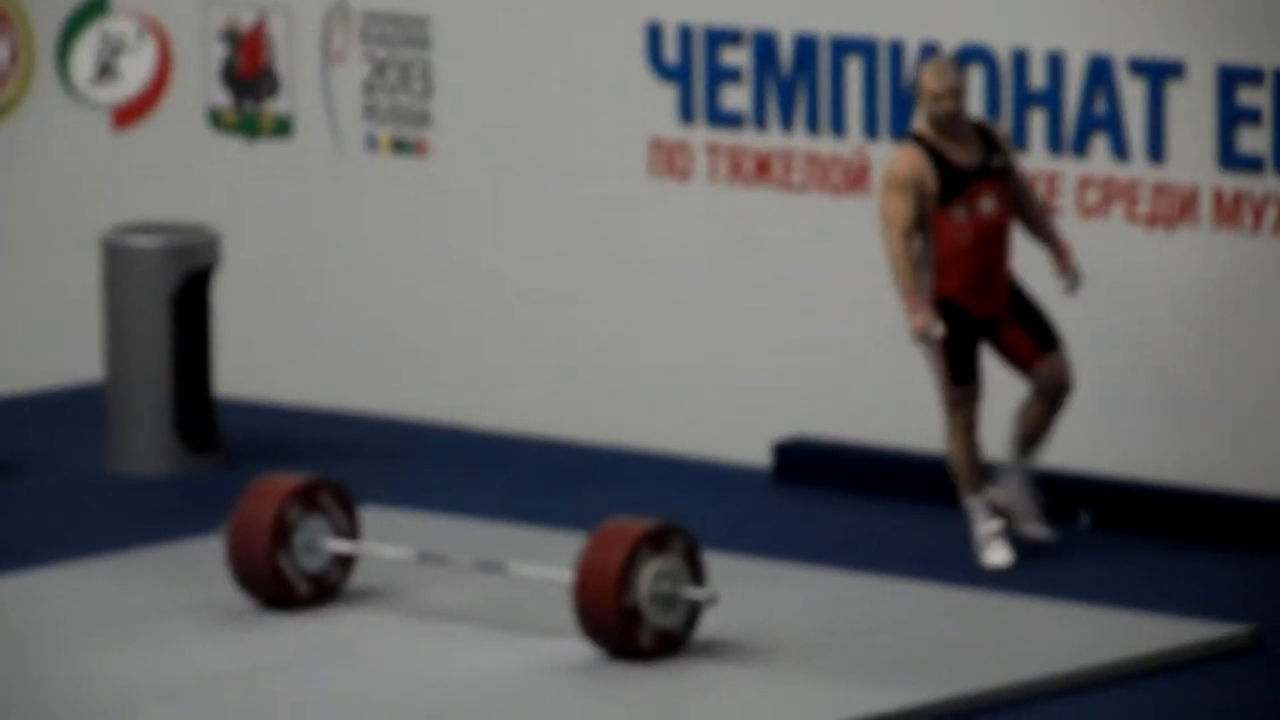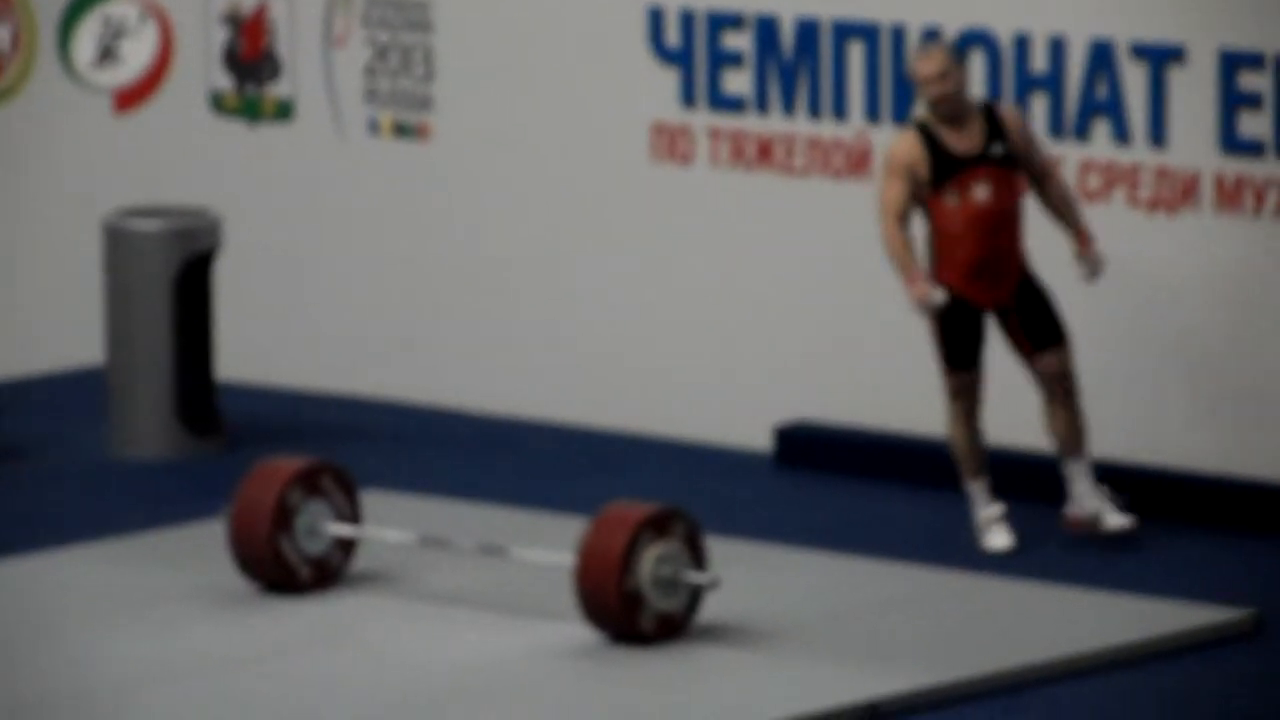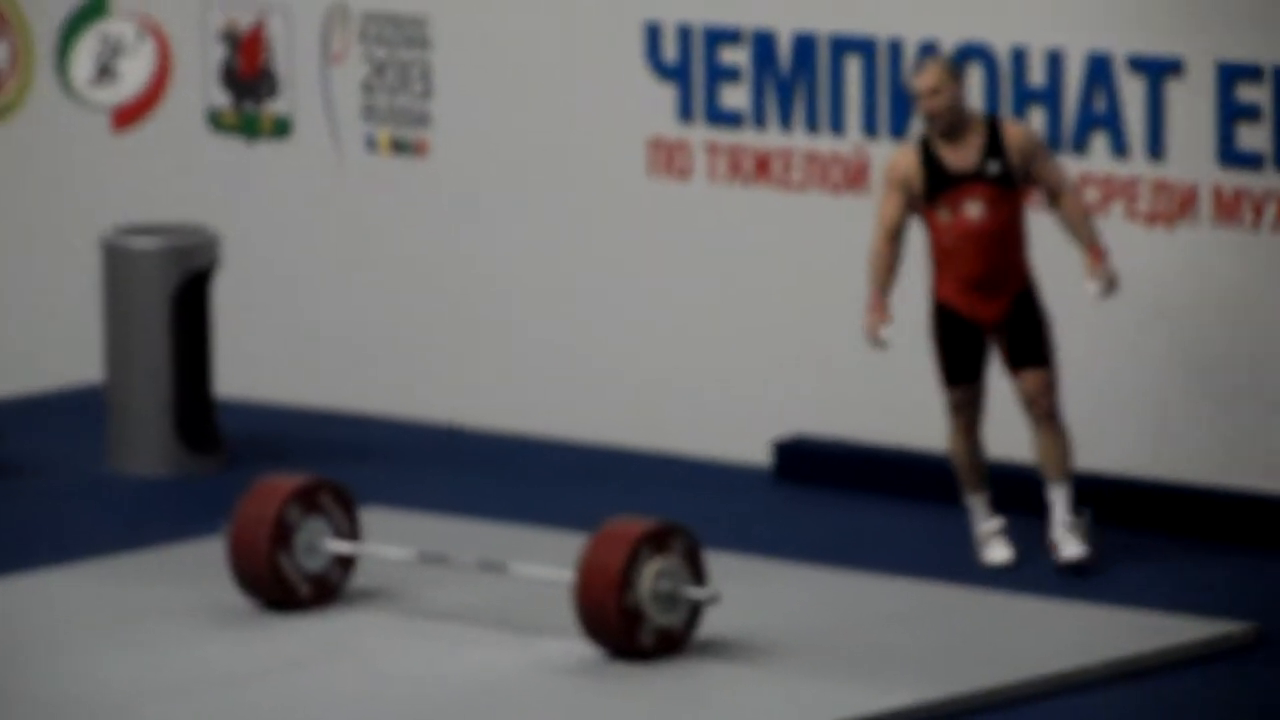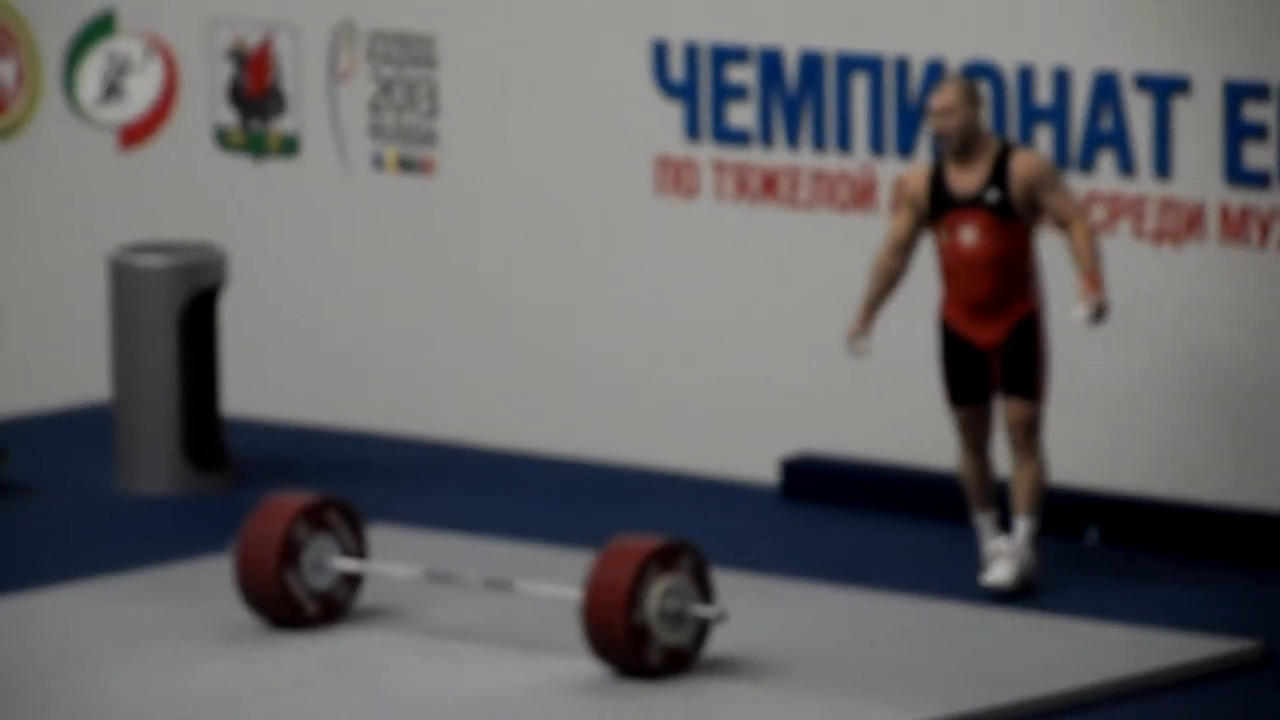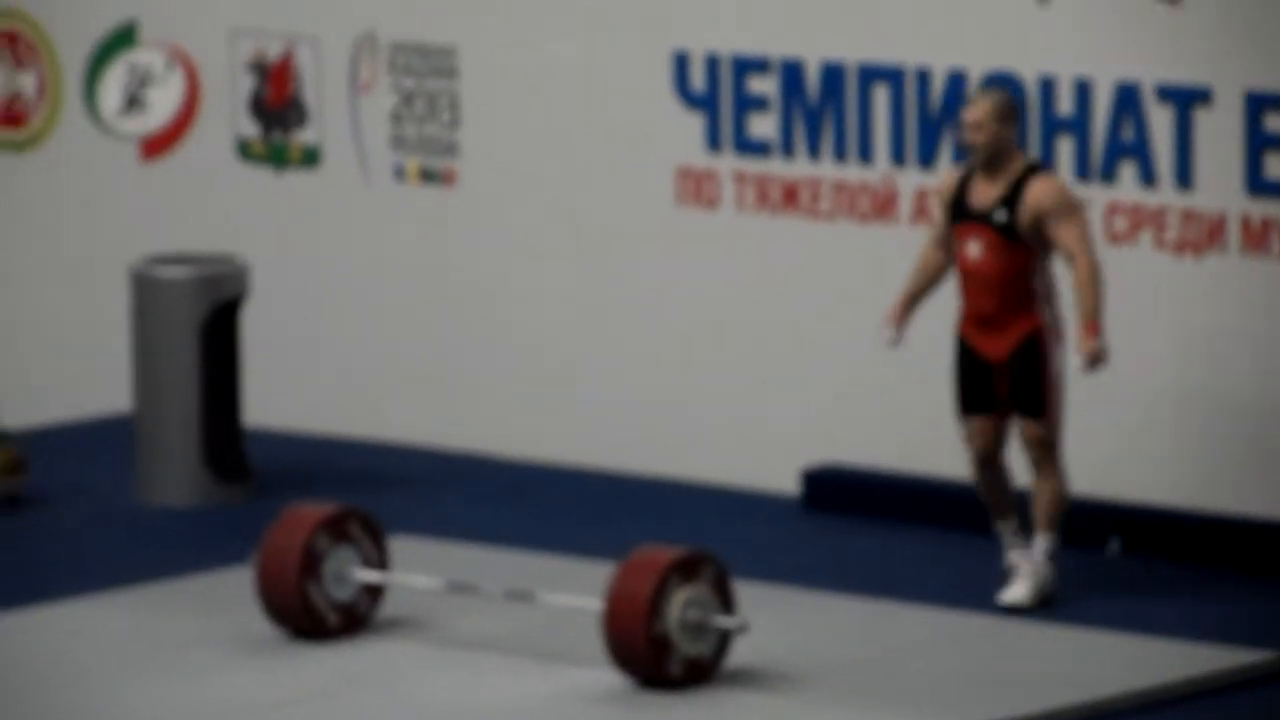
dt=0.2s
person 1, frame 1
left shoulder: (990, 137)
right shoulder: (908, 162)
left elbow: (1022, 197)
right elbow: (897, 241)
left wrist: (1059, 250)
right wrist: (916, 308)
left hip: (1000, 286)
right hip: (947, 297)
left knee: (1056, 377)
right knee: (962, 410)
left ankle: (1012, 486)
right ankle: (983, 526)
person 1, frame 2
left shoulder: (1005, 123)
right shoulder: (908, 150)
left elbow: (1045, 179)
right elbow: (893, 221)
left wrist: (1081, 238)
right wrist: (914, 279)
left hip: (1012, 276)
right hip: (952, 286)
left knee: (1058, 377)
right knee: (963, 398)
left ankle: (1084, 499)
right ankle: (985, 512)
person 1, frame 3
left shoulder: (1013, 140)
right shoulder: (908, 164)
left elbow: (1063, 194)
right elbow: (887, 236)
left wrist: (1095, 255)
right wrist: (879, 303)
left hip: (1013, 294)
right hip: (953, 301)
left knee: (1041, 401)
right knee: (964, 413)
left ankle: (1063, 524)
right ankle: (985, 526)
person 1, frame 4
left shoulder: (1024, 167)
right shoulder: (921, 182)
left elbow: (1075, 221)
right elbow: (896, 249)
left wrist: (1092, 285)
right wrist: (867, 312)
left hip: (1017, 318)
right hip: (959, 322)
left knee: (1022, 431)
right knee: (972, 436)
left ankle: (1021, 551)
right ankle: (991, 543)
person 1, frame 5
left shoulder: (1043, 191)
right shoulder: (955, 185)
left elbow: (1082, 257)
right elbow: (938, 249)
left wrist: (1092, 330)
right wrist: (905, 305)
left hip: (1030, 334)
right hip: (975, 333)
left knee: (1040, 447)
right knee: (983, 450)
left ankle: (1040, 566)
right ankle: (1016, 550)
